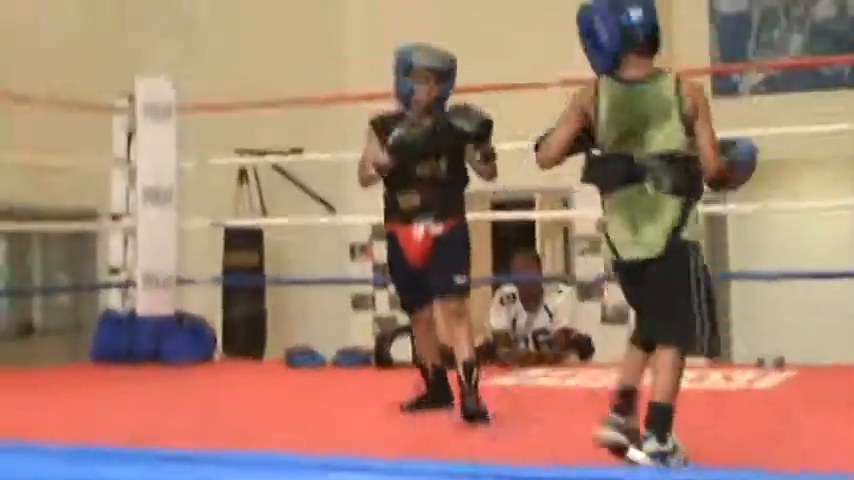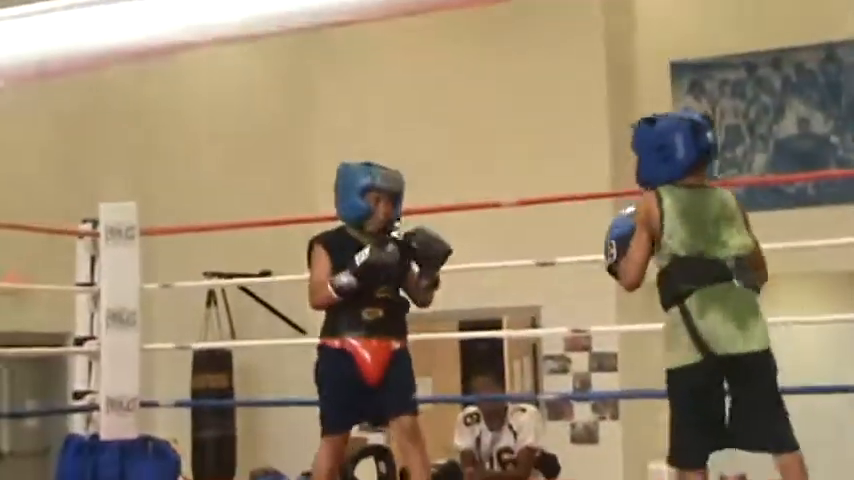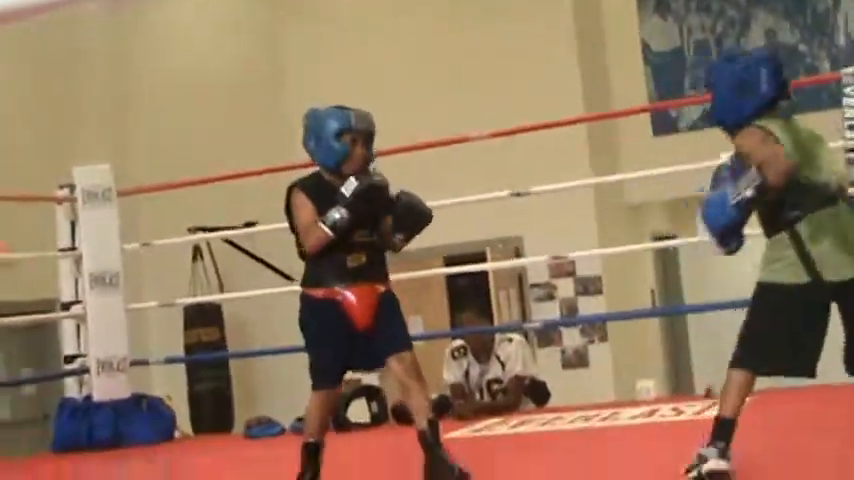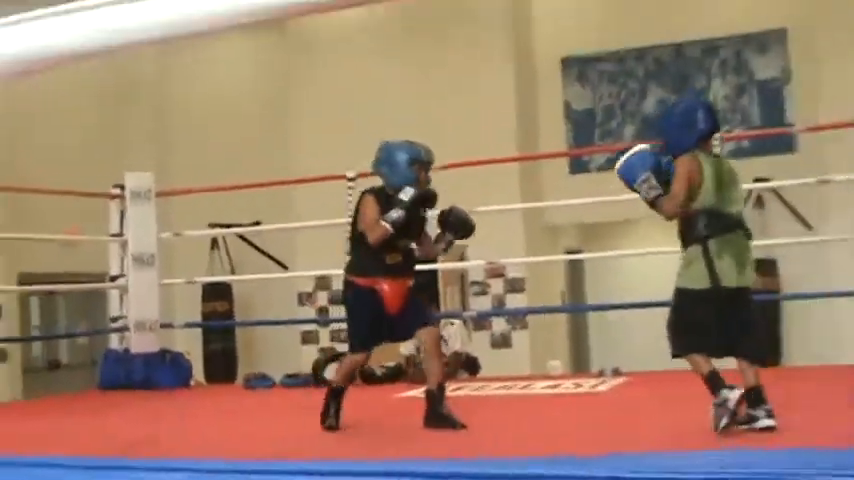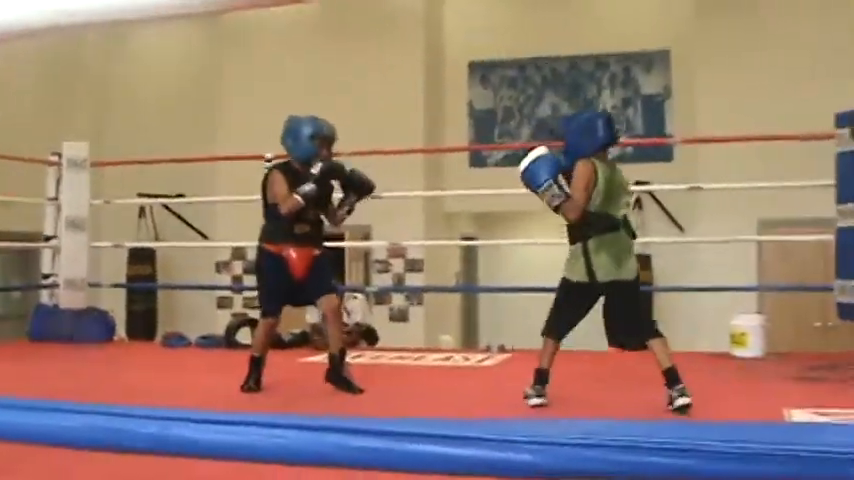
dt=0.4s
person 1, frame 1
left shoulder: (593, 95)
right shoulder: (687, 91)
left elbow: (547, 157)
right elbow: (712, 165)
left wrist: (579, 139)
right wrist: (734, 163)
left hip: (622, 229)
right hip: (670, 225)
left knee: (650, 330)
right knee: (675, 335)
left ankle: (620, 417)
right ankle: (658, 438)
person 1, frame 2
left shoulder: (651, 203)
right shoulder: (729, 202)
left elbow: (630, 279)
right elbow: (760, 273)
left wrist: (615, 256)
left hip: (691, 334)
right hip: (745, 326)
left knee: (690, 448)
right knee: (777, 434)
person 1, frame 3
left shoulder: (750, 137)
right shoulder: (805, 132)
left elbow: (783, 166)
left wrist: (745, 192)
left hip: (799, 252)
left knee: (748, 355)
person 1, frame 4
left shoulder: (687, 163)
right shoulder: (725, 166)
left elbow: (671, 210)
left wrist: (648, 188)
right wrist: (668, 180)
left hip: (705, 261)
right hip: (736, 259)
left knee: (686, 336)
right knee: (741, 338)
left ankle: (722, 392)
right ankle: (758, 407)
person 1, frame 5
left shoulder: (585, 166)
right shoulder: (616, 173)
left elbow: (574, 212)
left wrist: (548, 189)
right wrist: (565, 179)
left hip: (591, 258)
right hip: (621, 256)
left knee: (557, 323)
right knee: (642, 326)
left ankle: (538, 388)
right ankle: (676, 387)
person 2, frame 1
left shoulder: (453, 126)
right shoulder: (385, 127)
left elbow: (489, 174)
right elbow: (365, 175)
left wrist: (481, 141)
right wrist: (394, 151)
left hip: (446, 231)
right hip: (403, 235)
left knee: (453, 305)
right knee: (419, 313)
left ankle: (470, 392)
person 2, frame 2
left shoulder: (397, 248)
right shoulder: (327, 245)
left elbow: (422, 299)
right elbow: (317, 298)
left wrist: (430, 268)
right wrist: (357, 271)
left hip: (391, 352)
right hip: (342, 354)
left knee: (407, 427)
right knee: (334, 439)
person 2, frame 3
left shoulder: (371, 190)
right shoulder: (305, 192)
left elbow: (390, 242)
right elbow: (311, 243)
left wrist: (405, 227)
right wrist: (345, 204)
left hip: (375, 296)
right hip: (327, 303)
left knee: (407, 366)
right knee: (326, 389)
person 2, frame 4
left shoulder: (415, 205)
right shoulder: (372, 199)
left elbow: (427, 251)
right elbow: (373, 236)
left wrist: (450, 233)
right wrist: (401, 208)
left hip: (402, 287)
right hip: (366, 288)
left knee: (431, 338)
right knee: (359, 355)
left ankle: (435, 409)
right ankle: (332, 400)
person 2, frame 5
left shoulder: (320, 181)
right shoulder: (279, 174)
left elbow: (334, 219)
right elbow: (286, 207)
left wrist: (352, 197)
right wrist: (313, 182)
left hip: (311, 255)
right hip: (277, 256)
left knee: (332, 305)
right knee: (270, 318)
left ankle: (337, 369)
right ankle: (254, 373)
